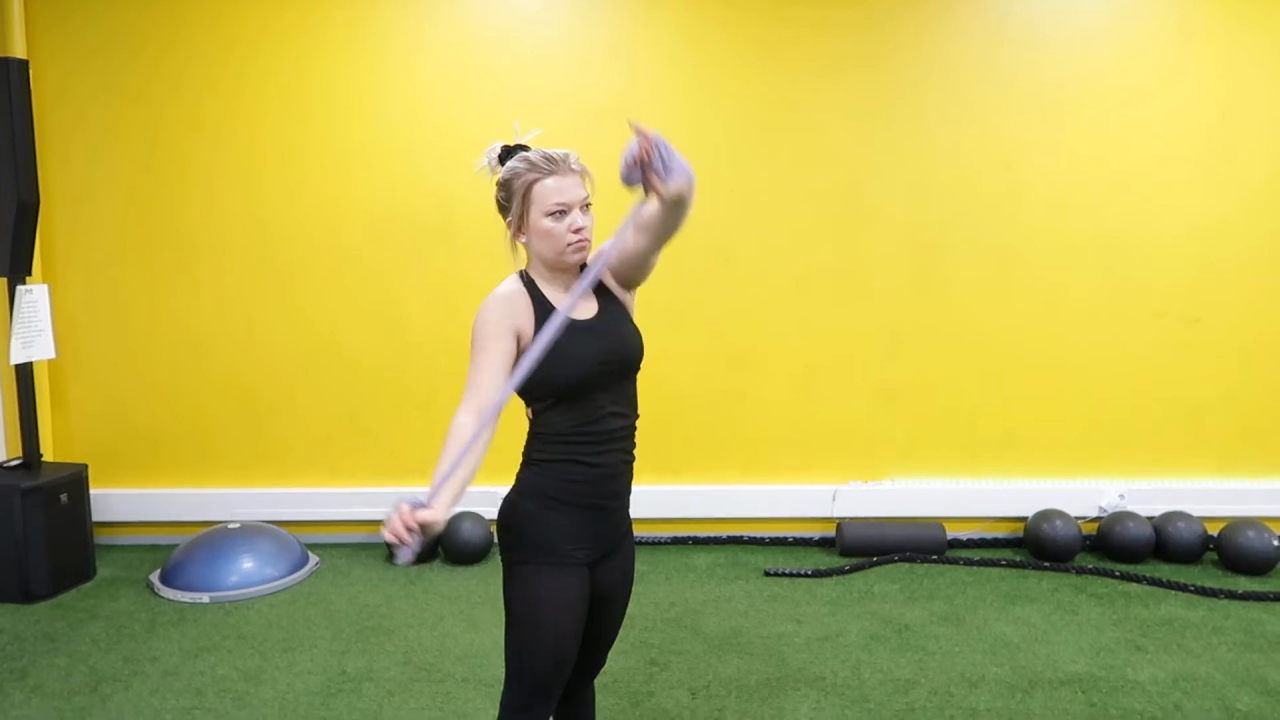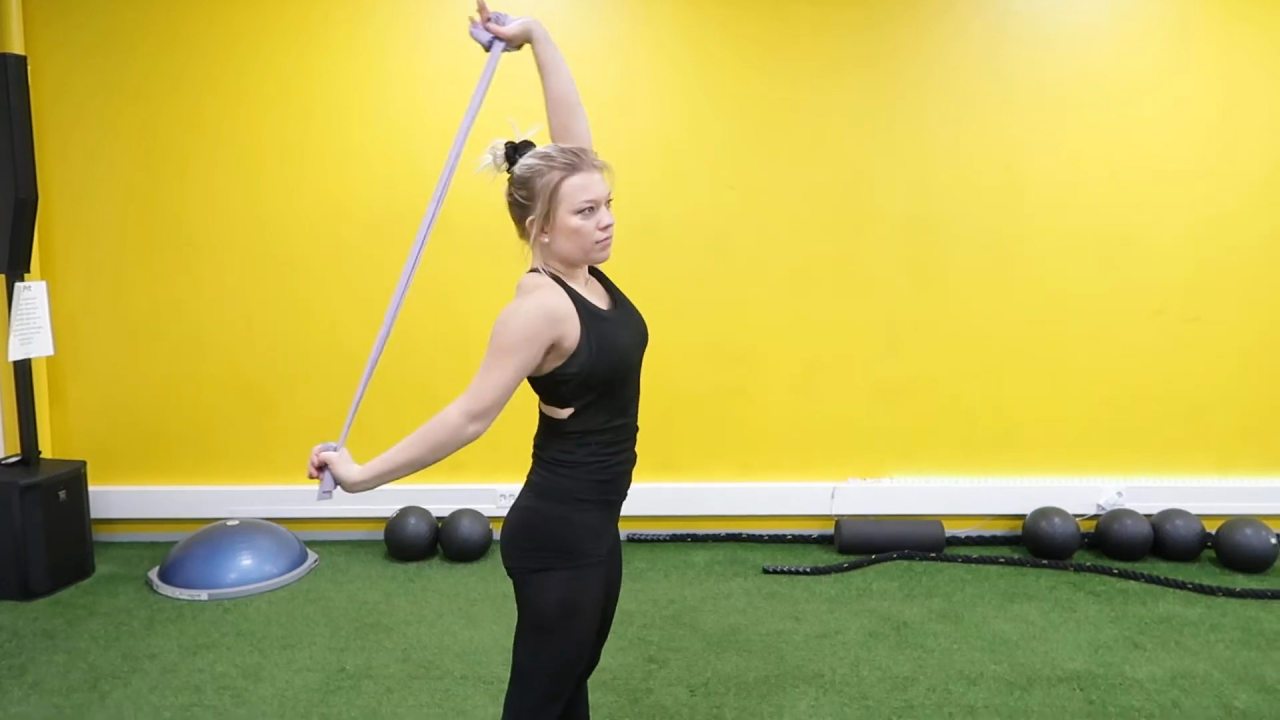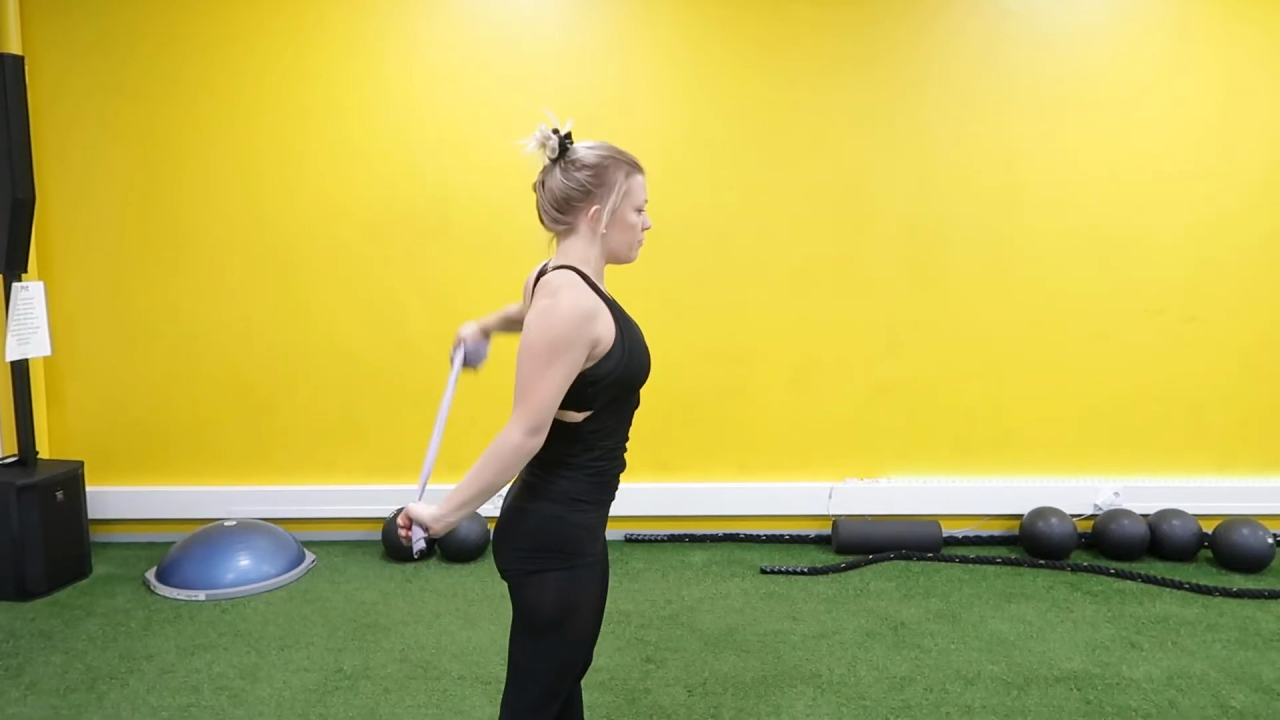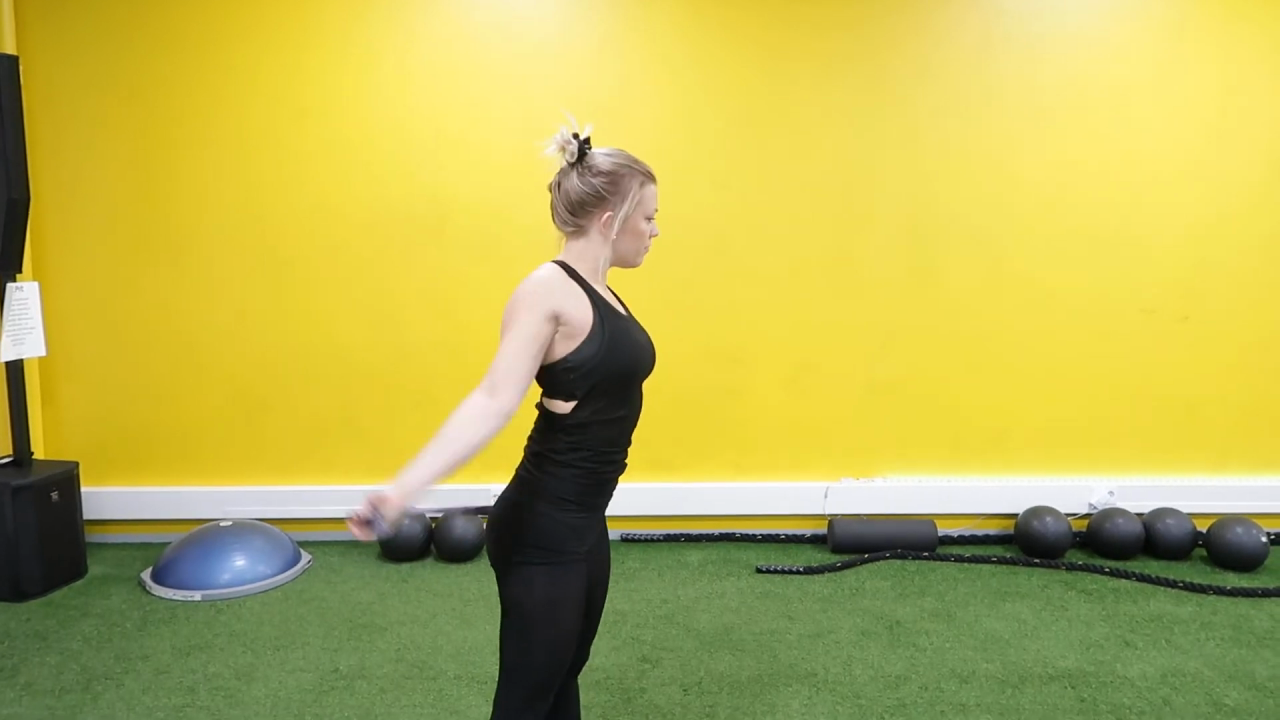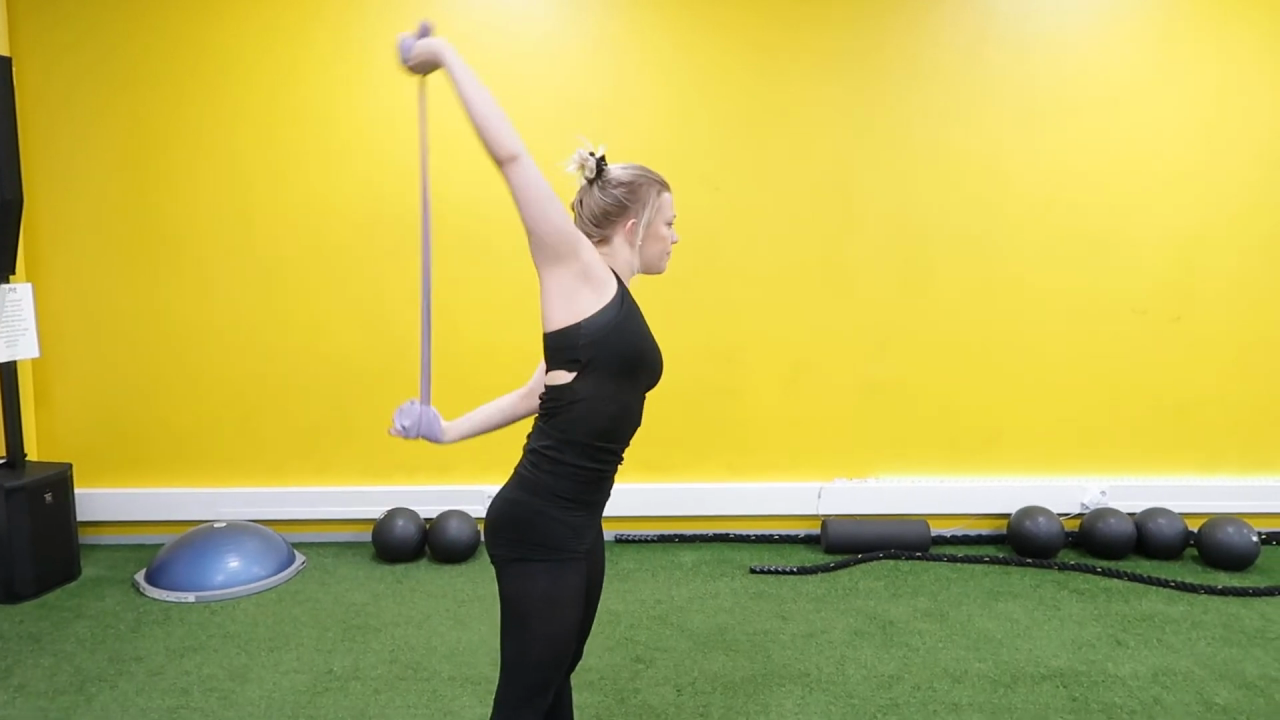
dt=0.5s
person 1, frame 1
left shoulder: (612, 276)
right shoulder: (511, 305)
left elbow: (653, 233)
right elbow: (477, 408)
left wrist: (672, 196)
right wrist: (440, 505)
left hip: (610, 523)
right hip: (545, 530)
person 1, frame 2
left shoulder: (586, 274)
right shoulder: (541, 307)
left elbow: (569, 131)
right elbow: (471, 416)
right wrist: (367, 475)
left hip: (587, 527)
right hip: (558, 533)
person 1, frame 3
left shoulder: (569, 280)
right shoulder: (571, 303)
left elbow: (527, 308)
right elbow: (526, 432)
left wrist: (485, 326)
right wrist: (444, 515)
left hip: (571, 527)
right hip: (552, 535)
person 1, frame 4
left shoulder: (596, 292)
right shoulder: (549, 289)
right elbow: (493, 398)
right wrist: (408, 487)
left hip: (583, 524)
right hip: (541, 529)
person 1, frame 5
left shoulder: (609, 302)
right shoulder: (576, 274)
right elbow: (513, 158)
left wrist: (451, 429)
right wrist: (448, 56)
left hip: (573, 523)
right hip: (538, 525)
